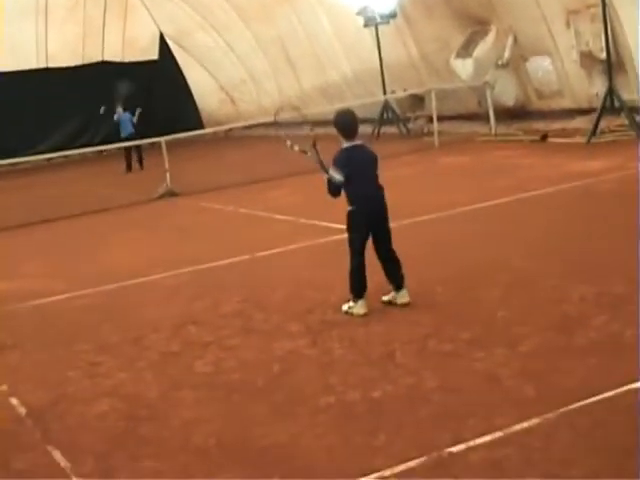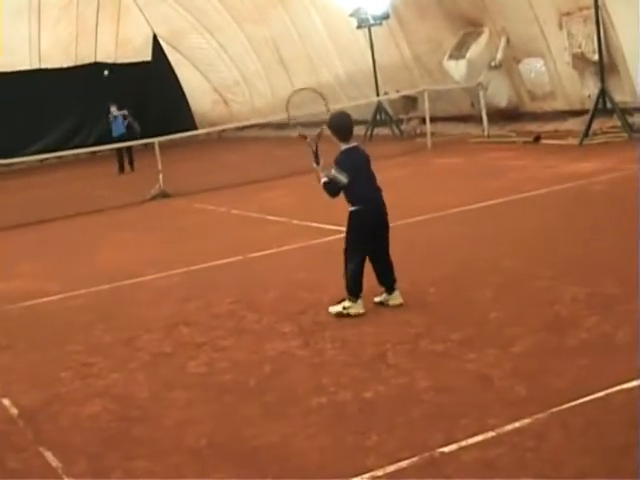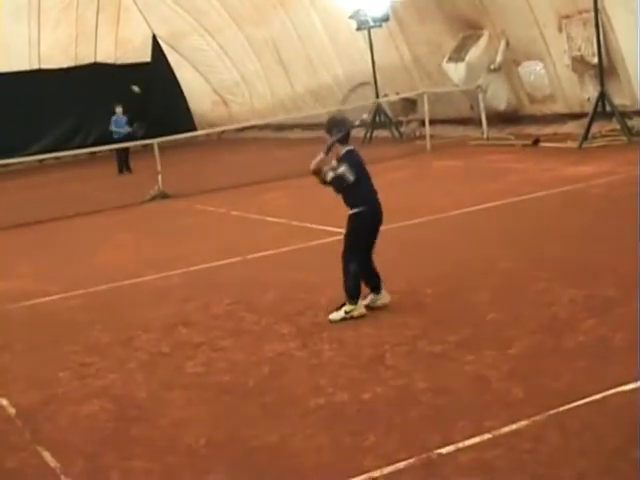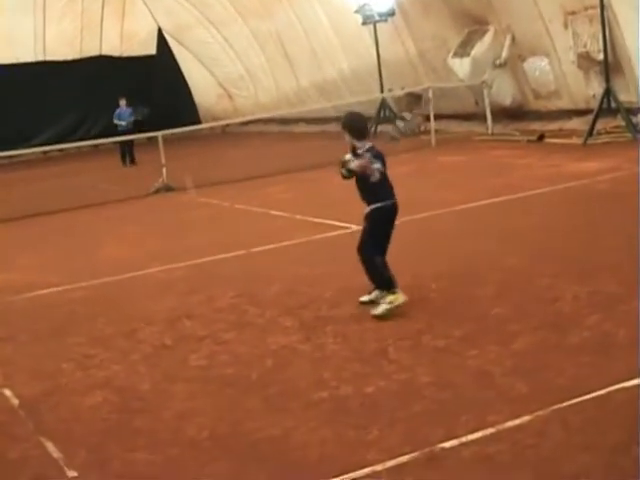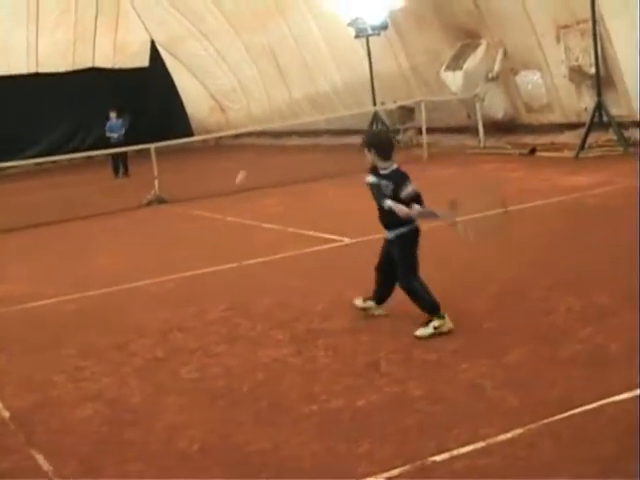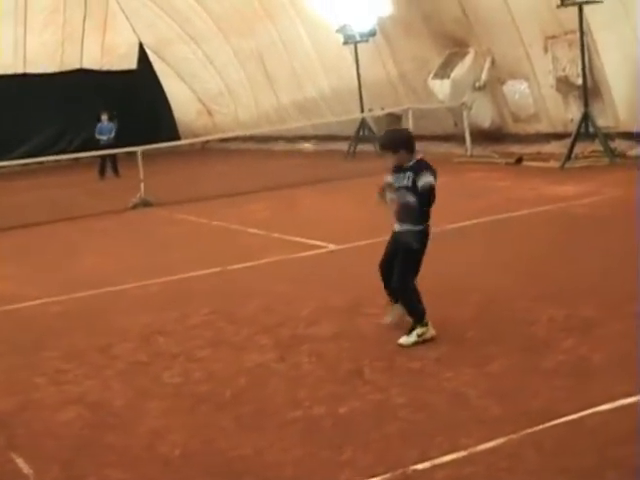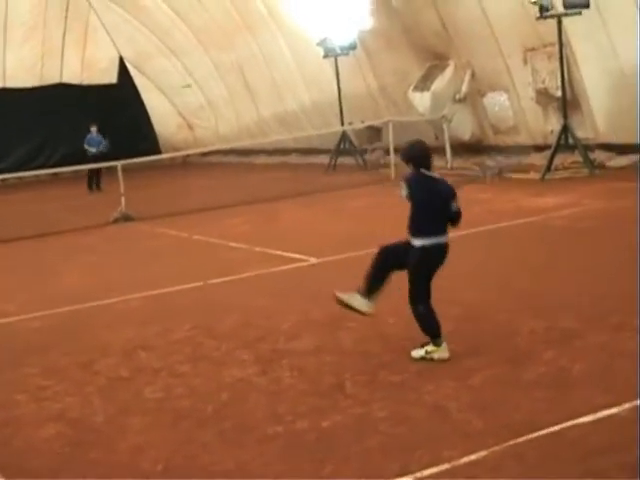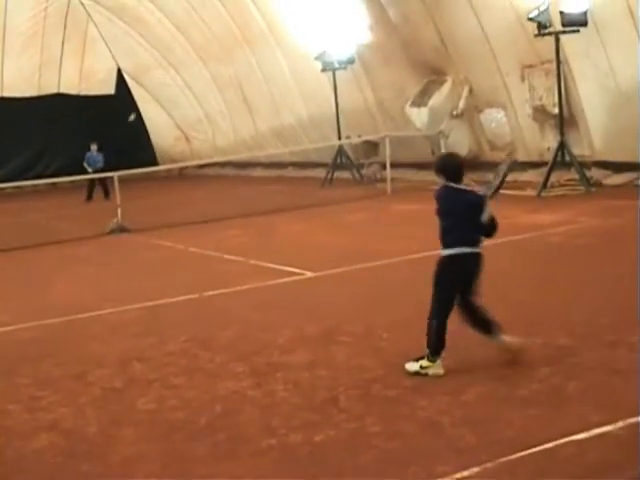
dt=0.3s
person 1, frame 1
left shoulder: (340, 158)
right shoulder: (369, 153)
left elbow: (334, 191)
left wrist: (330, 181)
left hip: (358, 210)
right hip: (378, 205)
left knee: (357, 255)
right knee: (385, 249)
left ankle: (358, 301)
right ankle: (400, 290)
person 1, frame 2
left shoulder: (342, 160)
right shoulder: (361, 153)
left elbow: (333, 191)
left wrist: (323, 177)
right wrist: (331, 176)
left hip: (361, 211)
right hip: (378, 206)
left knee: (353, 255)
right knee: (380, 251)
left ankle: (354, 301)
right ankle: (391, 292)
person 1, frame 3
left shoulder: (348, 159)
right shoulder: (348, 156)
left elbow: (339, 186)
right elbow: (327, 179)
left wrist: (325, 169)
right wrist: (319, 169)
left hip: (363, 213)
right hip: (369, 210)
left knee: (351, 257)
right knee: (361, 255)
left ankle: (353, 304)
right ankle: (378, 293)
person 1, frame 4
left shoulder: (374, 155)
right shoulder: (355, 154)
left elbow: (379, 182)
right elbow: (345, 172)
left wrist: (368, 170)
right wrist: (354, 166)
left hip: (382, 208)
right hip: (376, 208)
left knee: (371, 251)
right knee: (365, 249)
left ankle: (392, 293)
right ankle: (382, 289)
person 1, frame 5
left shoulder: (399, 177)
right shoulder: (373, 173)
left elbow: (416, 201)
right elbow: (379, 196)
left wrist: (417, 211)
right wrist: (399, 208)
left hip: (405, 233)
right hip: (391, 232)
left knee: (407, 277)
right knee: (383, 269)
left ankle: (439, 318)
right ankle: (376, 302)
person 1, frame 6
left shoulder: (424, 170)
right shoulder: (398, 169)
left elbow: (425, 200)
right elbow: (387, 192)
left wrist: (400, 198)
right wrist: (389, 194)
left hip: (415, 233)
right hip: (400, 230)
left knee: (402, 281)
right knee: (386, 269)
left ankle: (423, 326)
right ankle: (400, 305)
person 1, frame 7
left shoulder: (413, 181)
right shoulder: (446, 189)
left elbow: (407, 194)
right elbow: (454, 219)
left hip: (424, 249)
right hip: (437, 246)
left knee: (418, 297)
right knee: (385, 255)
left ankle: (437, 345)
right ankle: (363, 298)
person 1, frame 8
left shoulder: (442, 194)
right shoulder: (476, 199)
right elbow: (489, 229)
left hip: (452, 259)
right hip: (473, 257)
left knee: (439, 309)
right knee: (467, 302)
left ankle: (433, 360)
right ankle: (499, 337)
